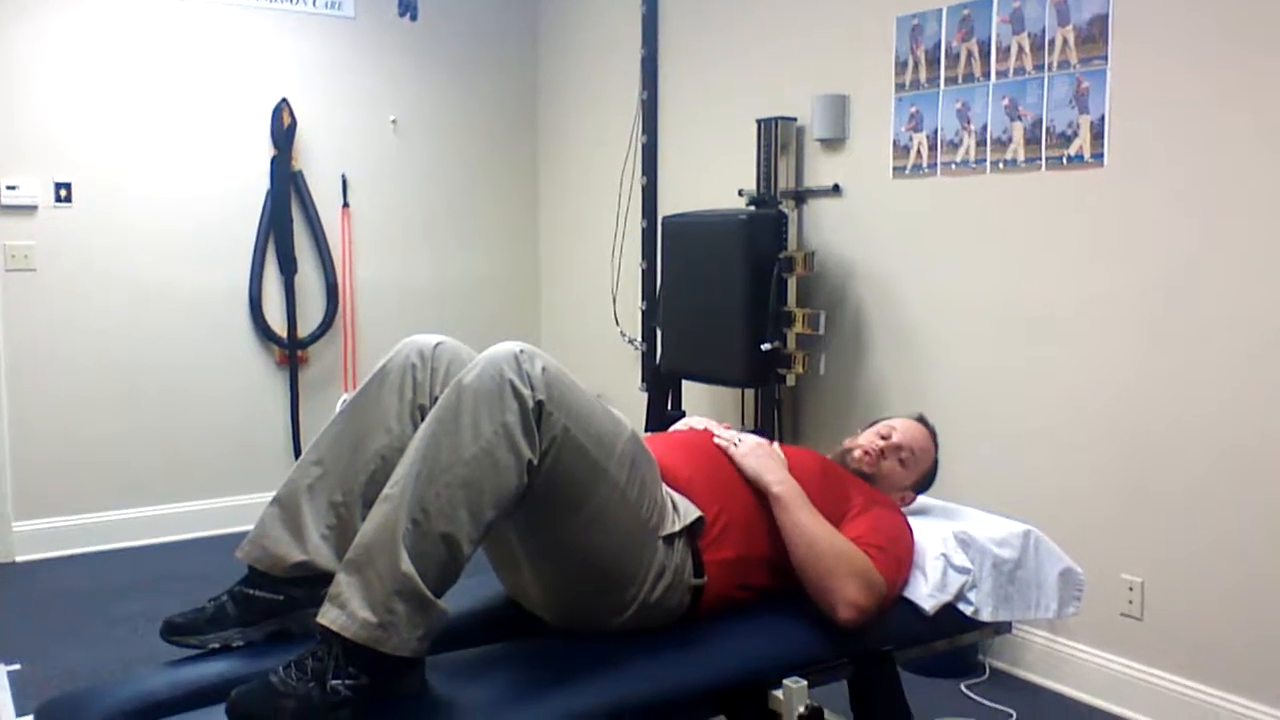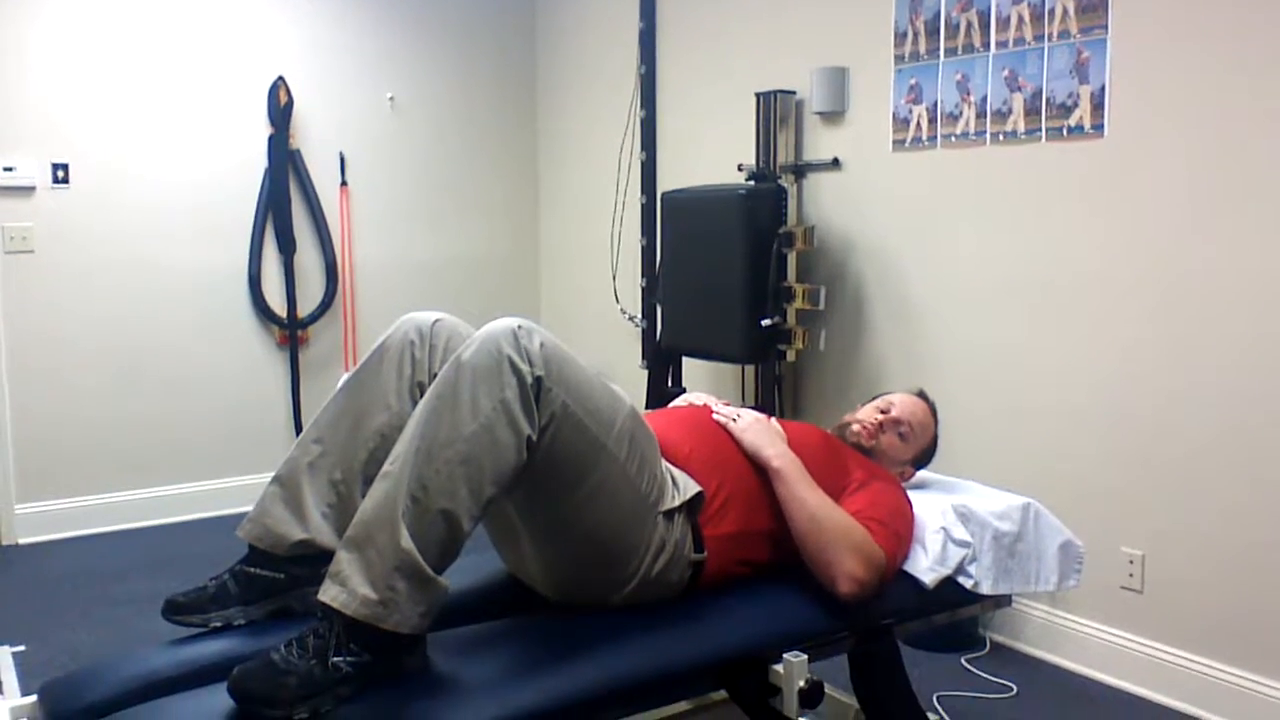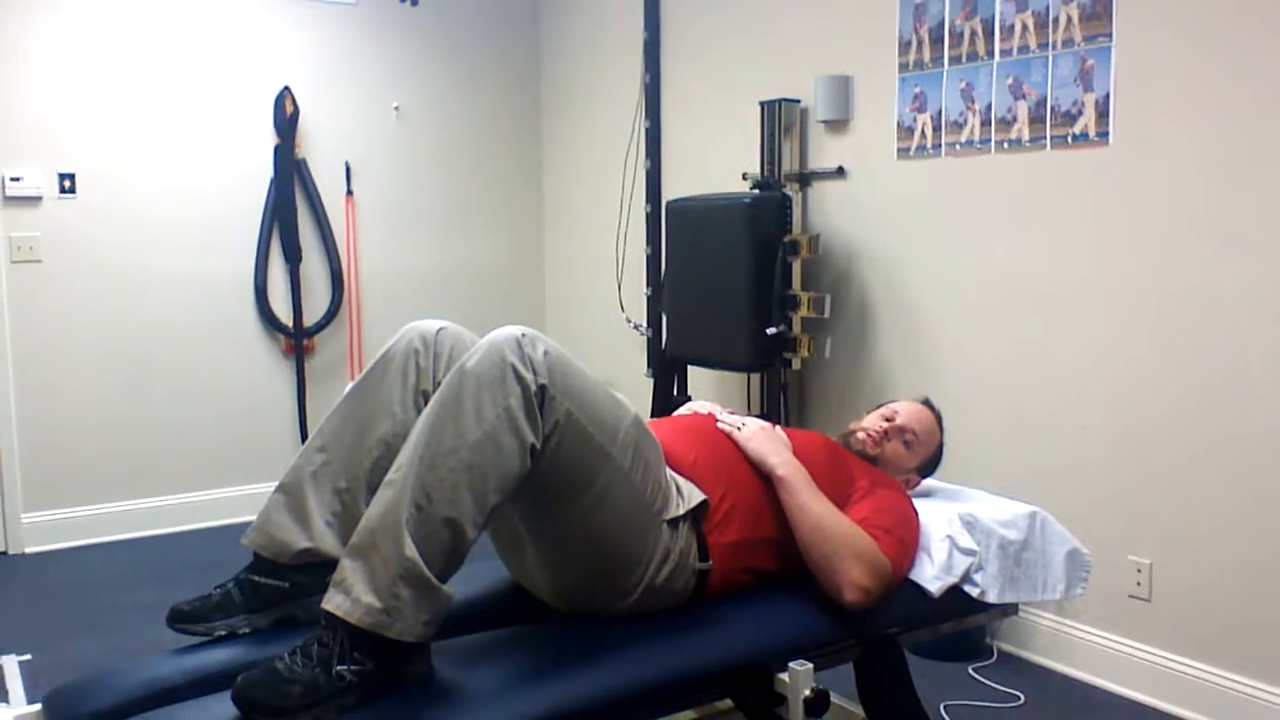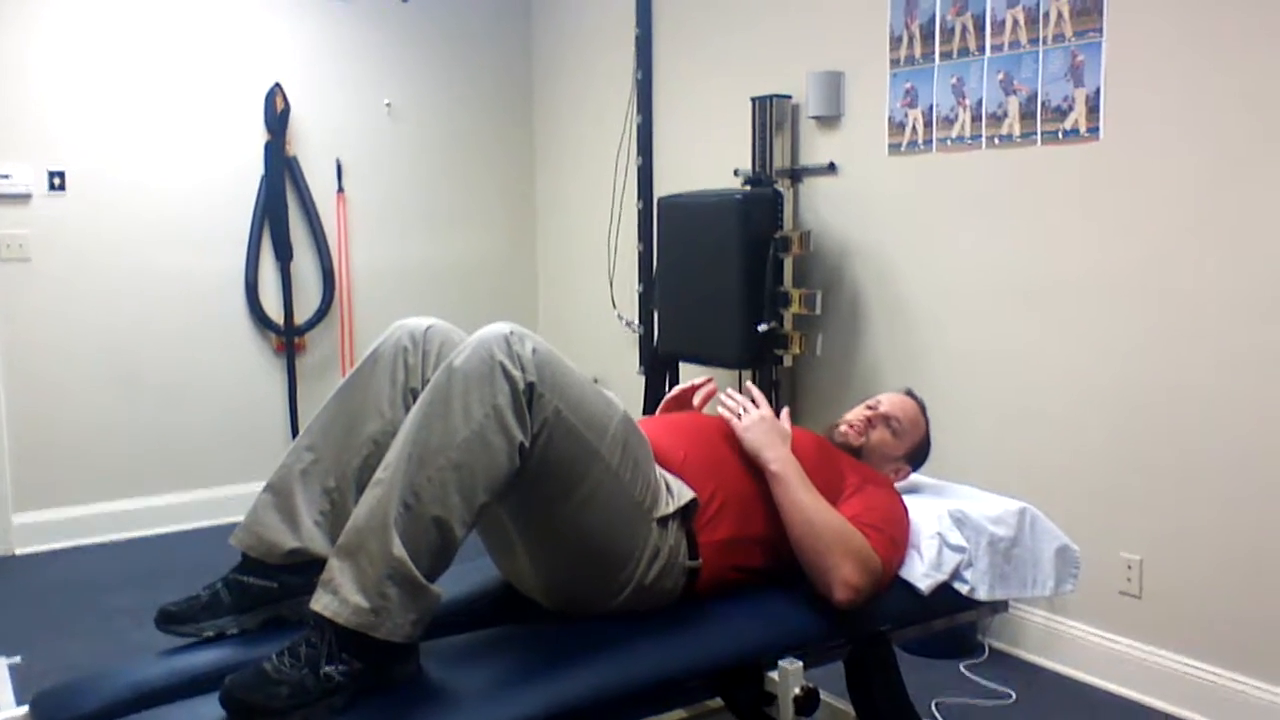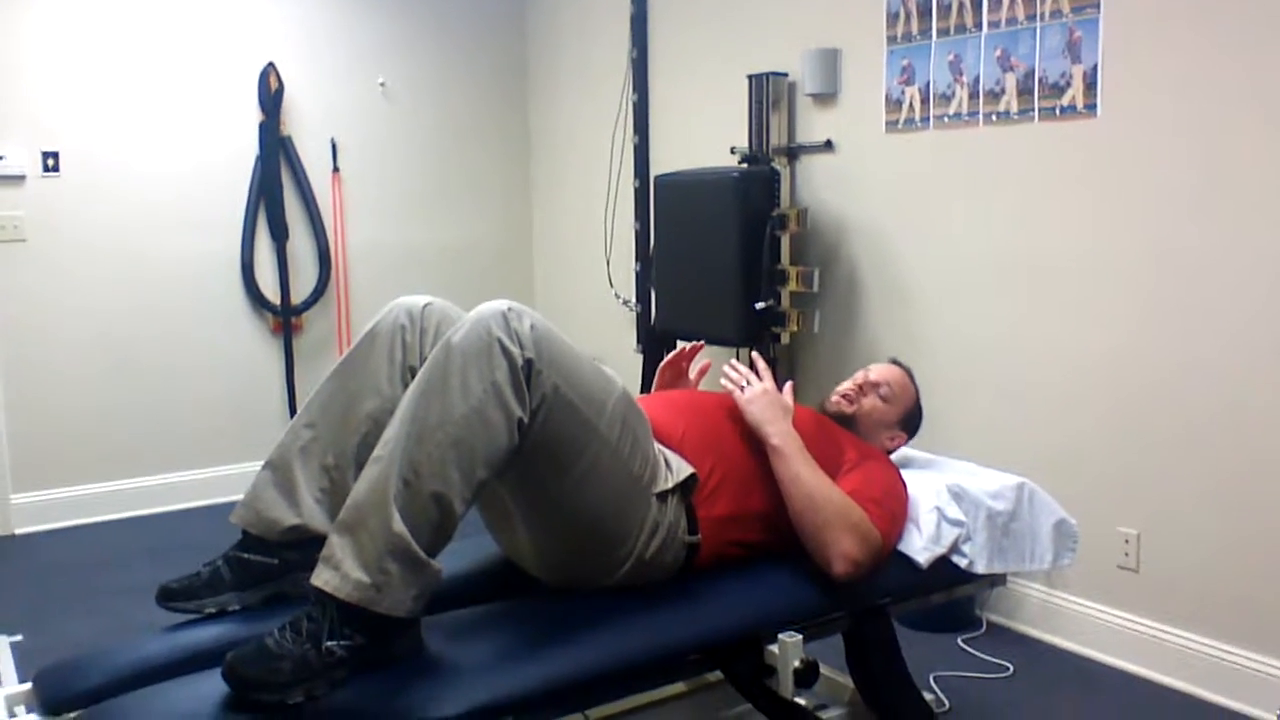
dt=0.5s
person 1, frame 1
left shoulder: (877, 518)
right shoulder: (771, 456)
left elbow: (848, 601)
left wrist: (775, 480)
right wrist: (687, 437)
left hip: (660, 552)
right hip: (554, 540)
left knee: (515, 373)
right knee: (427, 360)
left ankle: (369, 646)
right ankle: (287, 581)
person 1, frame 2
left shoulder: (878, 491)
right shoulder: (769, 431)
left elbow: (848, 573)
left wrist: (776, 455)
right wrist: (684, 411)
left hip: (656, 528)
right hip: (554, 517)
left knee: (513, 349)
right knee: (427, 338)
left ankle: (371, 624)
right ankle: (288, 557)
person 1, frame 3
left shoulder: (882, 500)
right shoulder: (772, 438)
left elbow: (854, 582)
left wrist: (782, 464)
right wrist: (683, 424)
left hip: (664, 536)
right hip: (560, 526)
left knee: (518, 358)
right knee: (431, 346)
left ankle: (373, 632)
right ankle: (292, 567)
person 1, frame 4
left shoulder: (872, 495)
right shoulder: (766, 434)
left elbow: (845, 580)
left wrist: (775, 456)
right wrist: (663, 425)
left hip: (652, 534)
right hip: (549, 524)
left knee: (505, 355)
right knee: (420, 344)
left ankle: (361, 633)
right ankle: (280, 568)
person 1, frame 5
left shoulder: (870, 470)
right shoulder: (773, 419)
left elbow: (844, 554)
left wrist: (777, 431)
right wrist: (662, 400)
left hip: (654, 509)
right hip: (550, 499)
left knee: (504, 332)
right knee: (419, 321)
left ankle: (363, 608)
right ankle: (282, 541)
